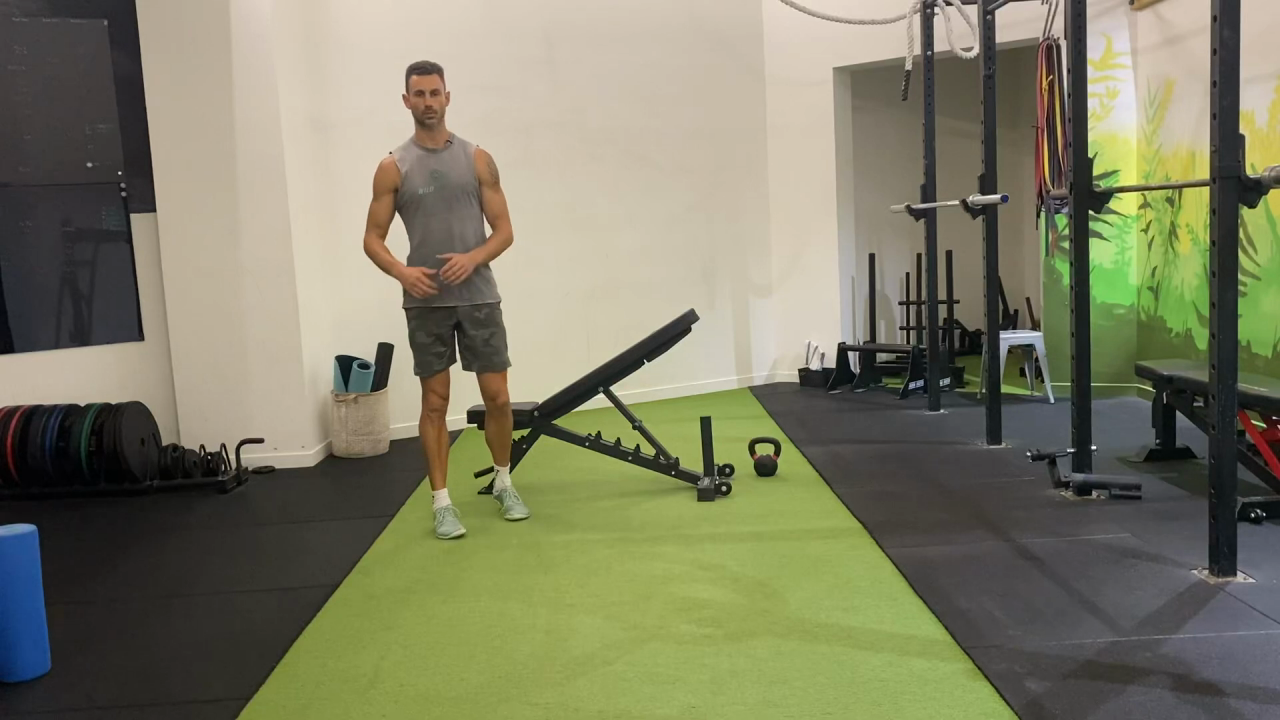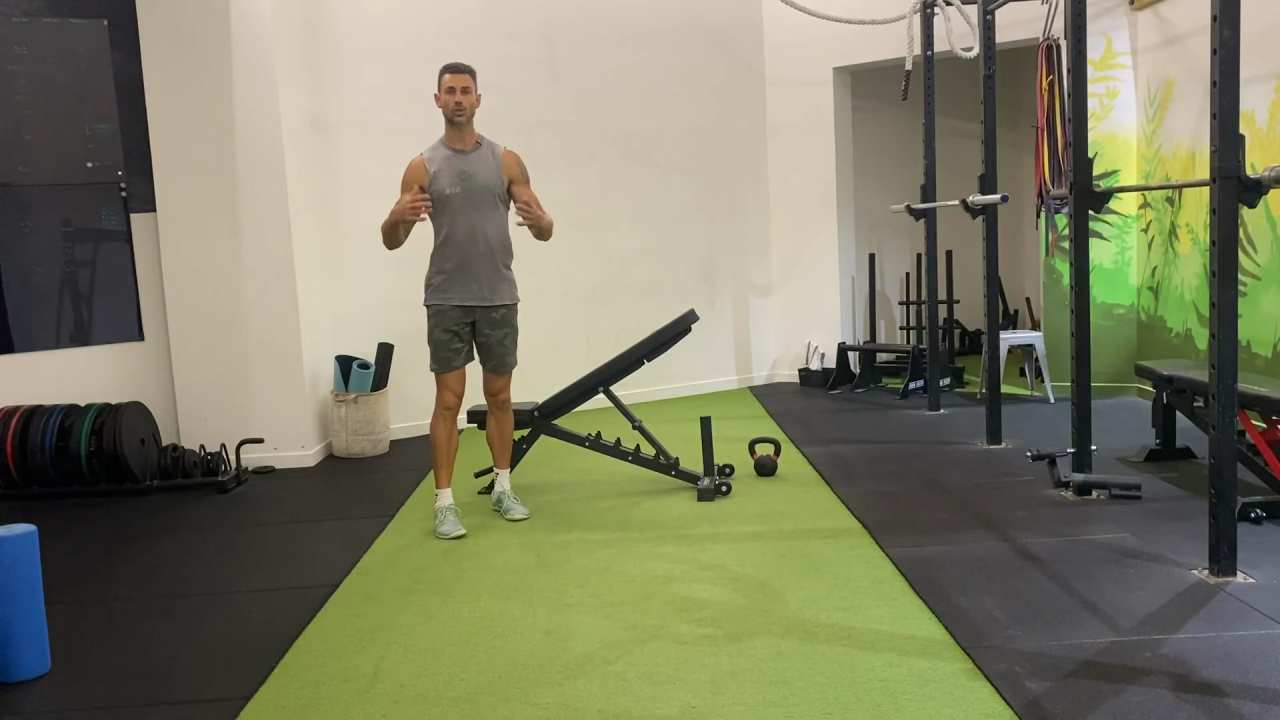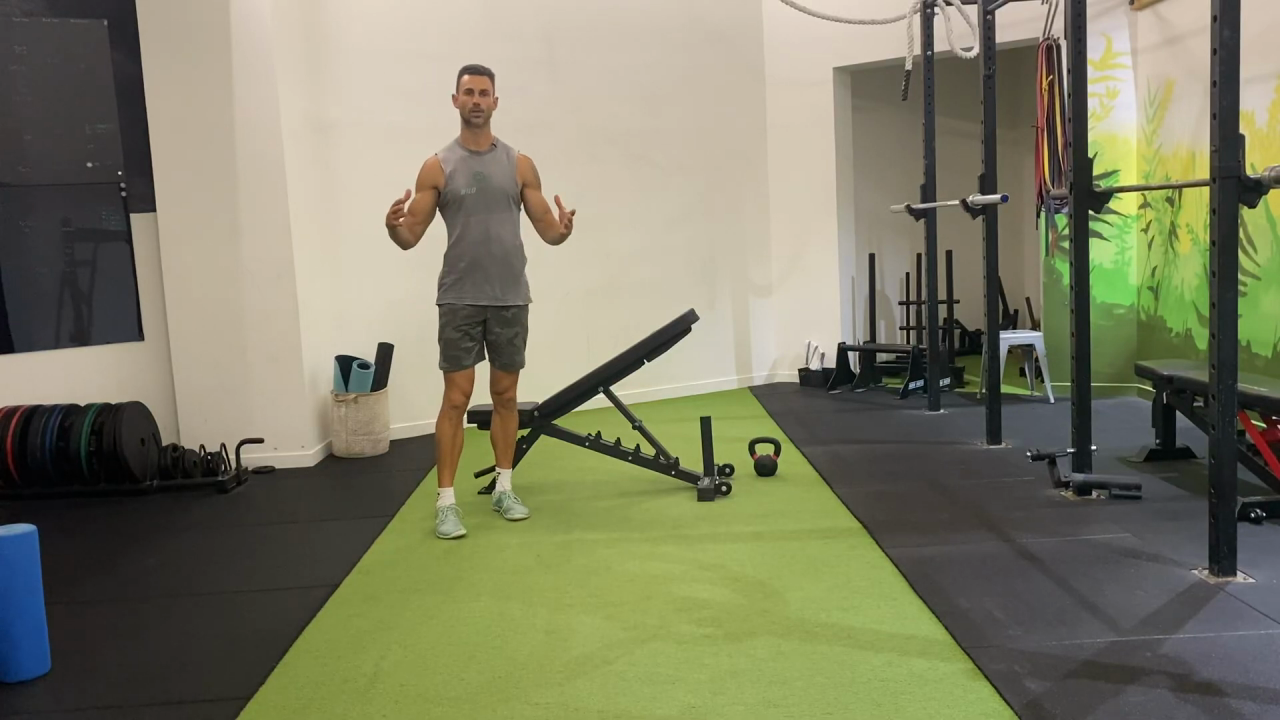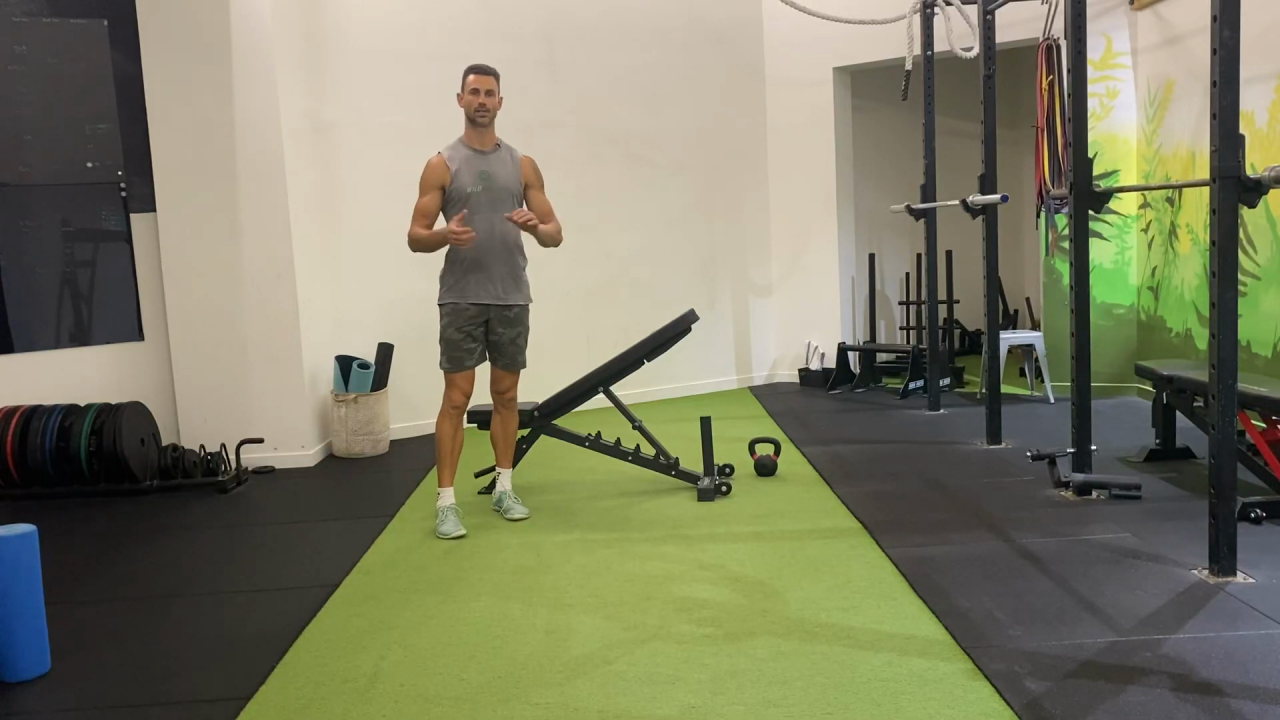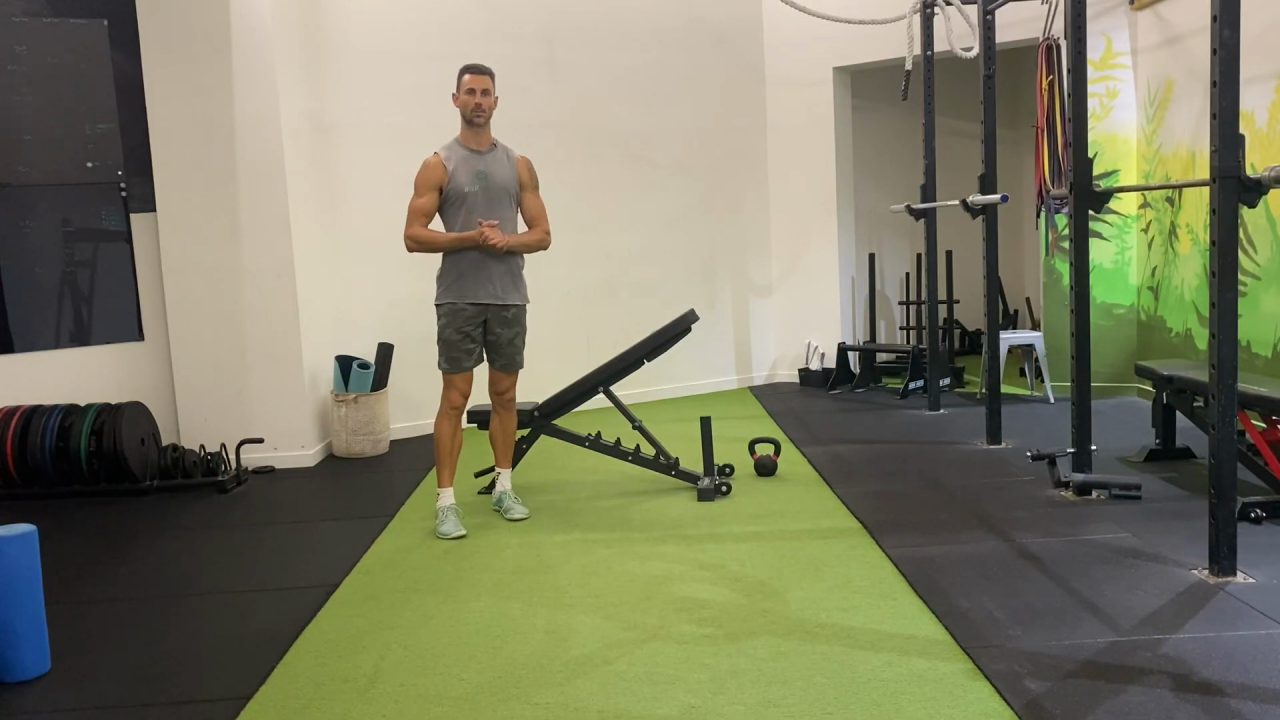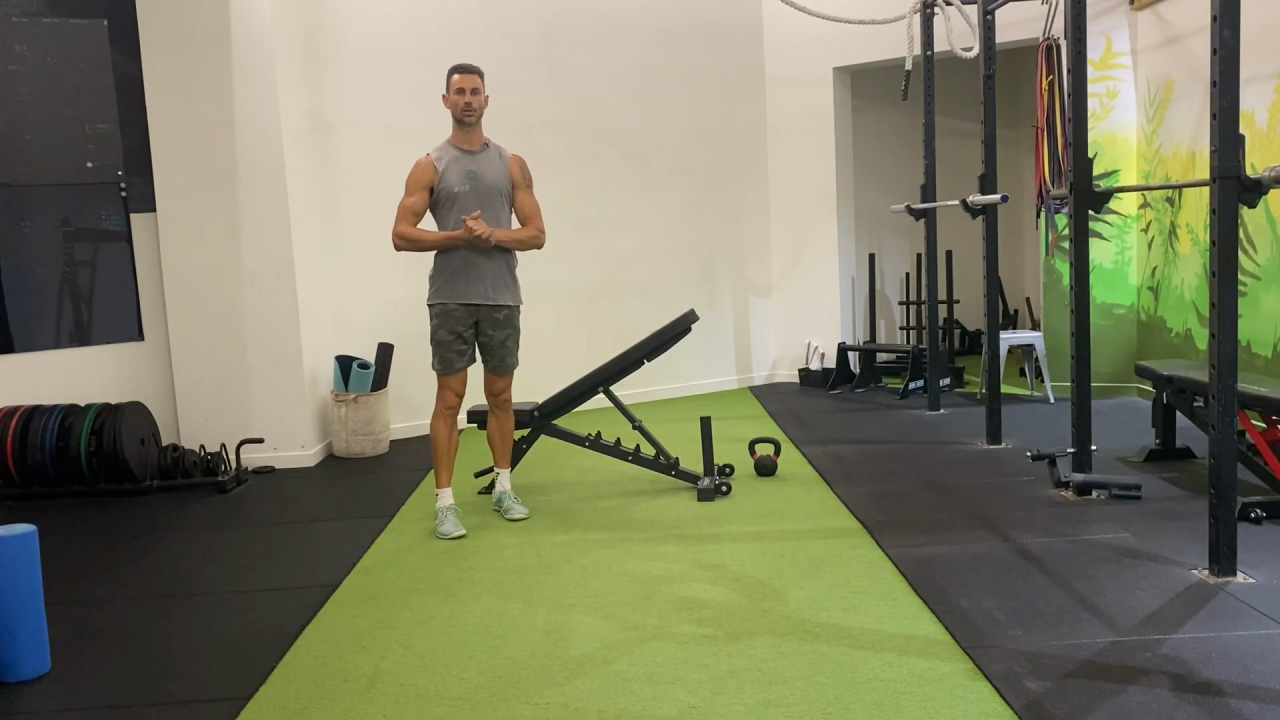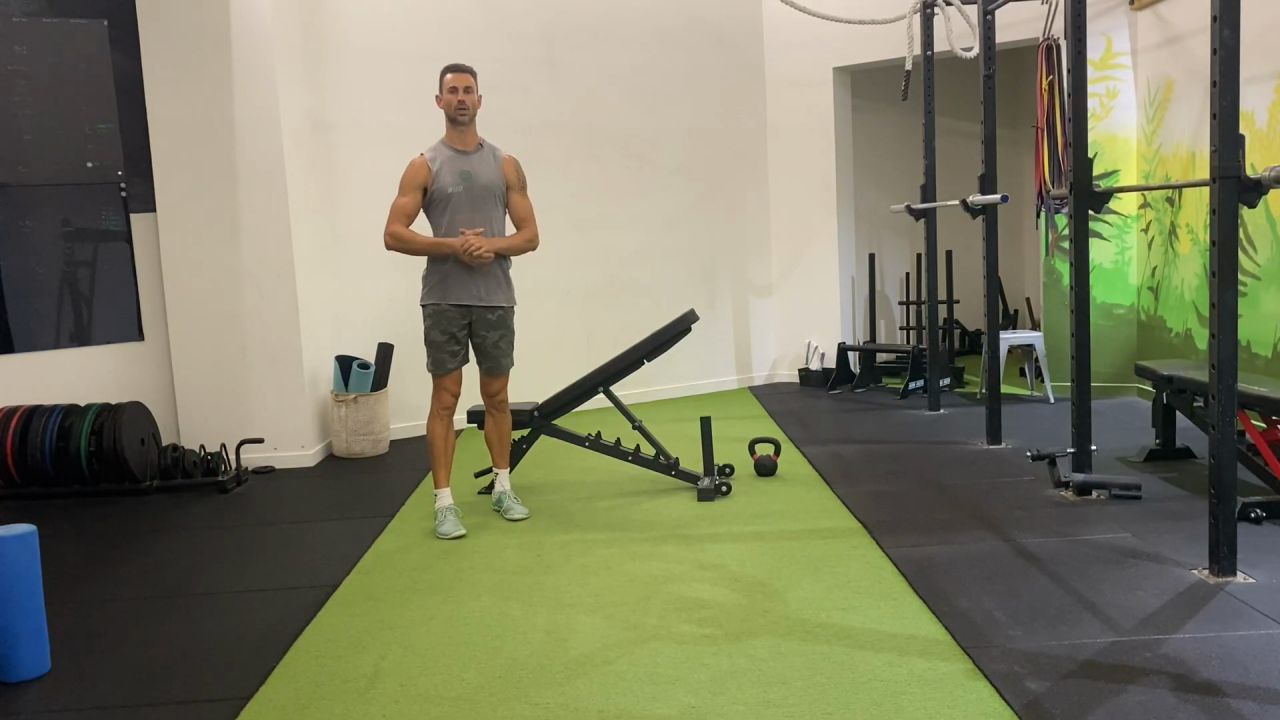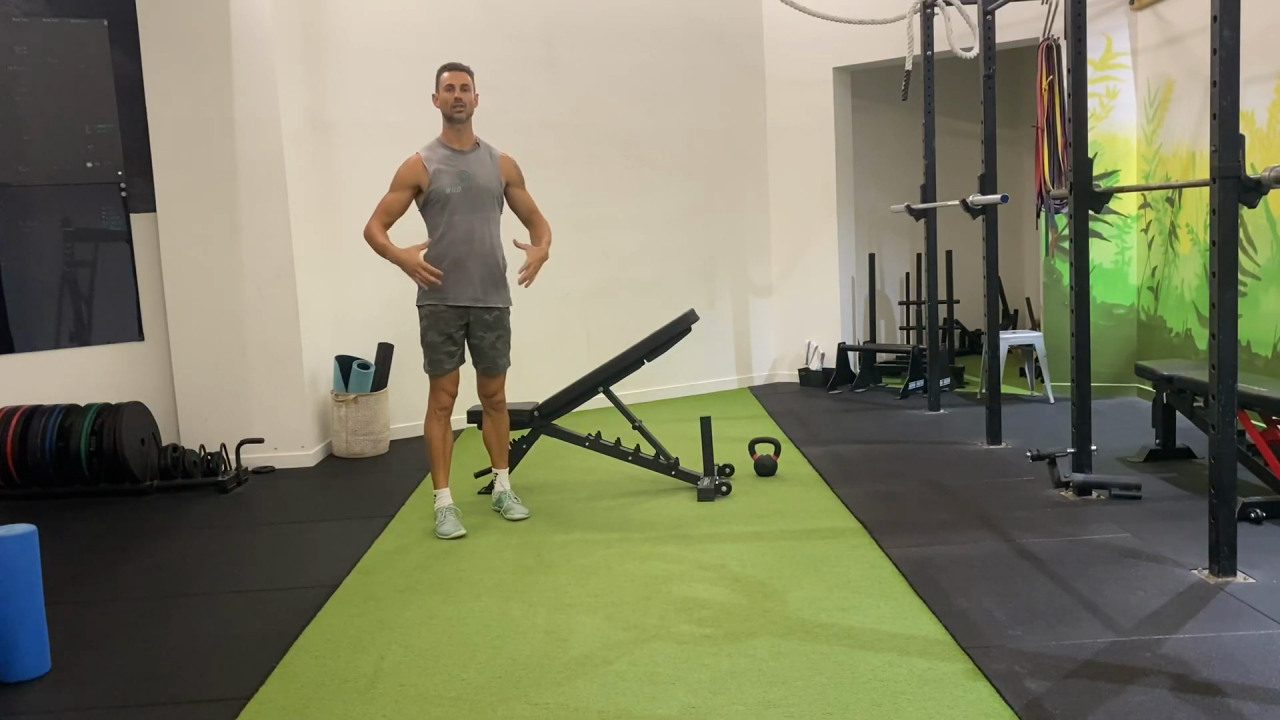
dt=0.4s
person 1, frame 1
left shoulder: (477, 159)
right shoulder: (393, 167)
left elbow: (504, 230)
right elbow: (373, 238)
left wrist: (473, 258)
right wrist: (402, 271)
left hip: (479, 297)
right hip: (426, 303)
left knee: (498, 397)
right knee: (435, 402)
left ankle: (503, 482)
right ankle: (442, 501)
person 1, frame 2
left shoulder: (506, 160)
right shoulder: (423, 166)
left elbow: (544, 231)
right elbow: (390, 240)
left wrist: (538, 219)
right wrist: (398, 218)
left hip: (498, 297)
right hip: (447, 300)
left knee: (499, 395)
right knee: (449, 399)
left ankle: (502, 487)
right ankle: (444, 501)
person 1, frame 3
left shoulder: (519, 164)
right shoulder: (437, 167)
left elbow: (546, 230)
right elbow: (410, 237)
left wrist: (564, 230)
right wrist: (393, 226)
left hip: (510, 298)
right hip: (459, 299)
left knee: (505, 395)
right knee: (456, 399)
left ankle: (503, 487)
right ankle: (446, 501)
person 1, frame 4
left shoulder: (522, 164)
right shoulder: (441, 164)
left elbow: (554, 235)
right elbow: (416, 238)
left wrist: (538, 226)
right wrist: (442, 235)
left hip: (512, 297)
right hip: (461, 298)
left knee: (505, 394)
right knee: (456, 398)
left ankle: (503, 487)
right ankle: (446, 501)
person 1, frame 5
left shoulder: (518, 165)
right shoulder: (438, 165)
left elbow: (542, 234)
right elbow: (413, 236)
left wrist: (506, 241)
right wrist: (470, 238)
left hip: (509, 297)
right hip: (458, 298)
left knee: (504, 394)
right knee: (455, 398)
left ankle: (503, 487)
right ankle: (446, 501)
person 1, frame 6
left shoulder: (511, 164)
right shoulder: (430, 166)
left elbow: (536, 234)
right elbow: (401, 235)
left wrist: (493, 234)
right wrist: (459, 235)
left hip: (502, 297)
right hip: (450, 299)
left knee: (500, 395)
right knee: (449, 398)
left ankle: (503, 487)
right ankle: (445, 501)
person 1, frame 7
left shoulder: (506, 165)
right shoulder: (424, 166)
left elbow: (530, 235)
right elbow: (393, 235)
left wrist: (491, 244)
right wrist: (450, 245)
left hip: (495, 298)
right hip: (444, 299)
left knee: (496, 395)
right knee: (445, 399)
left ankle: (502, 486)
right ankle: (444, 501)
person 1, frame 8
left shoulder: (502, 164)
right shoulder: (419, 165)
left elbow: (536, 219)
right elbow: (374, 227)
left wrist: (540, 250)
right wrist: (401, 257)
left hip: (491, 298)
right hip: (440, 300)
left knee: (494, 395)
right knee: (442, 398)
left ankle: (502, 486)
right ankle: (443, 501)
